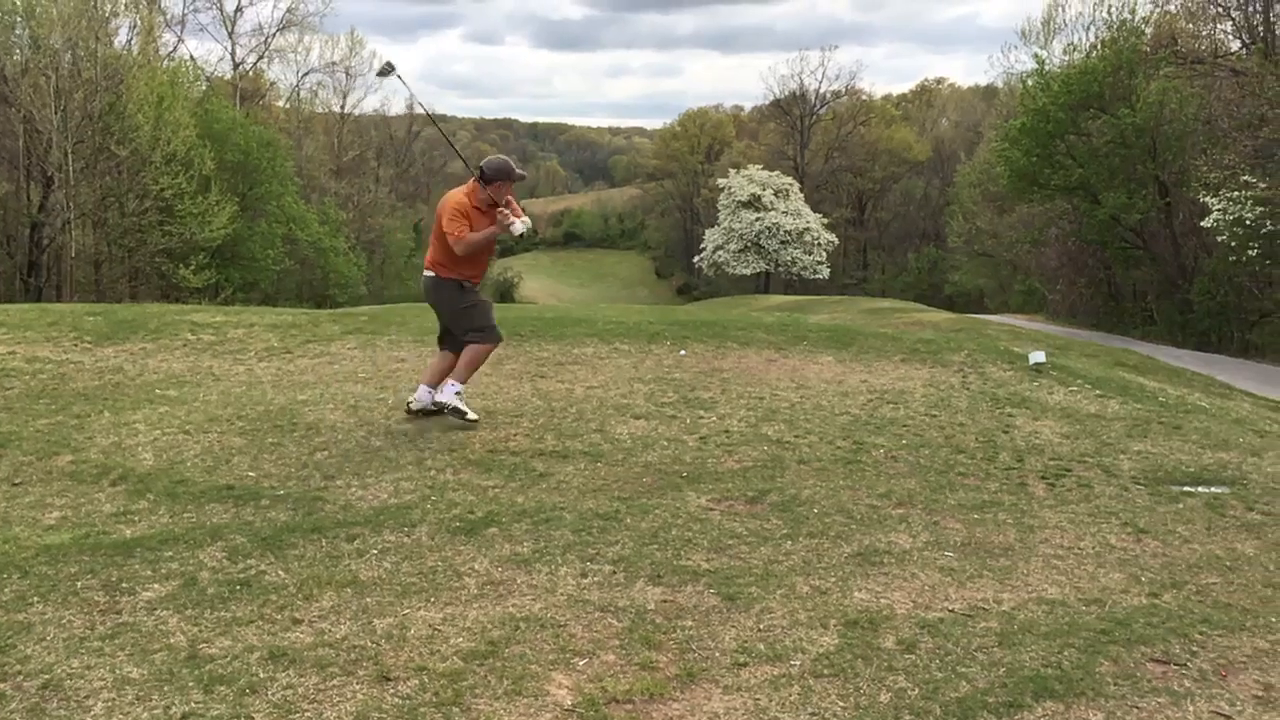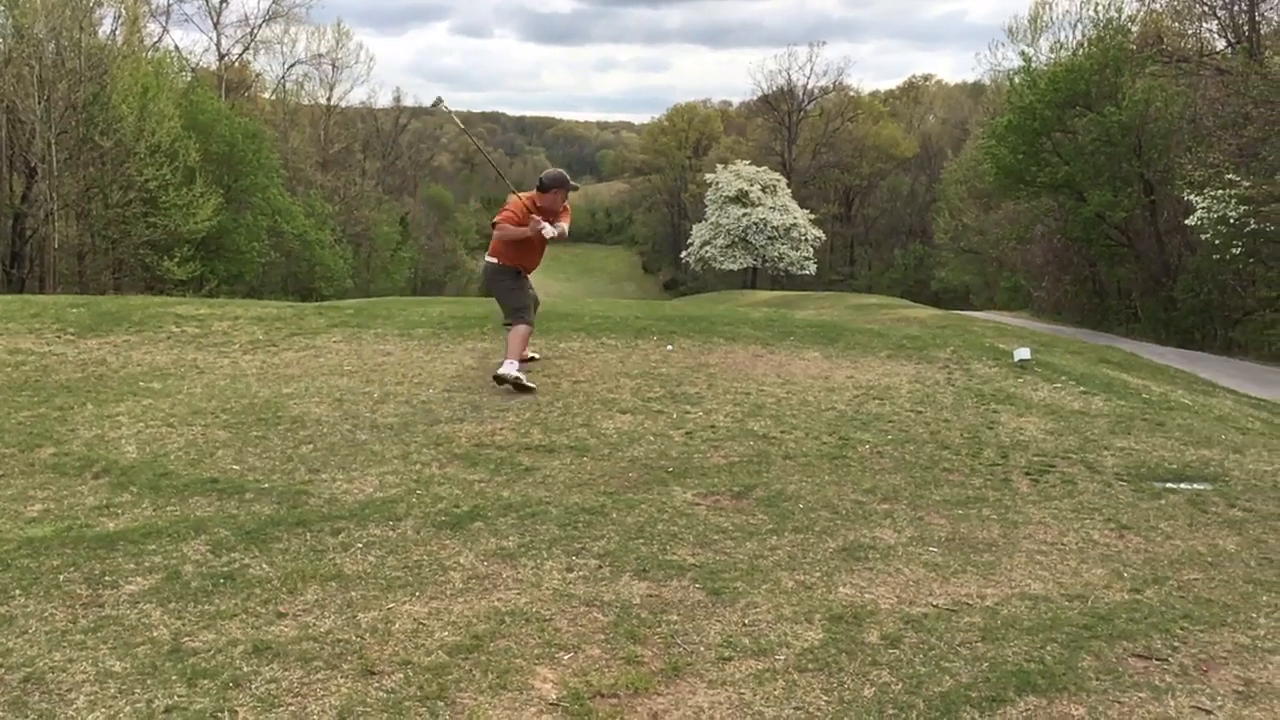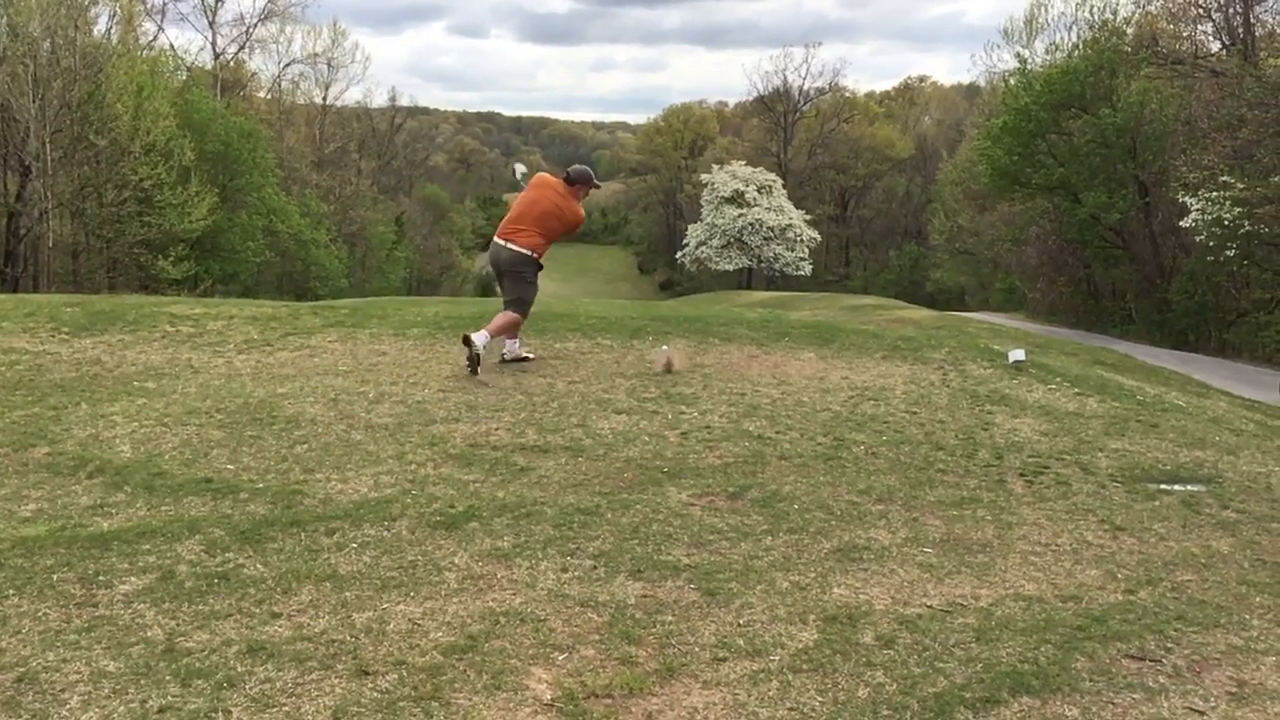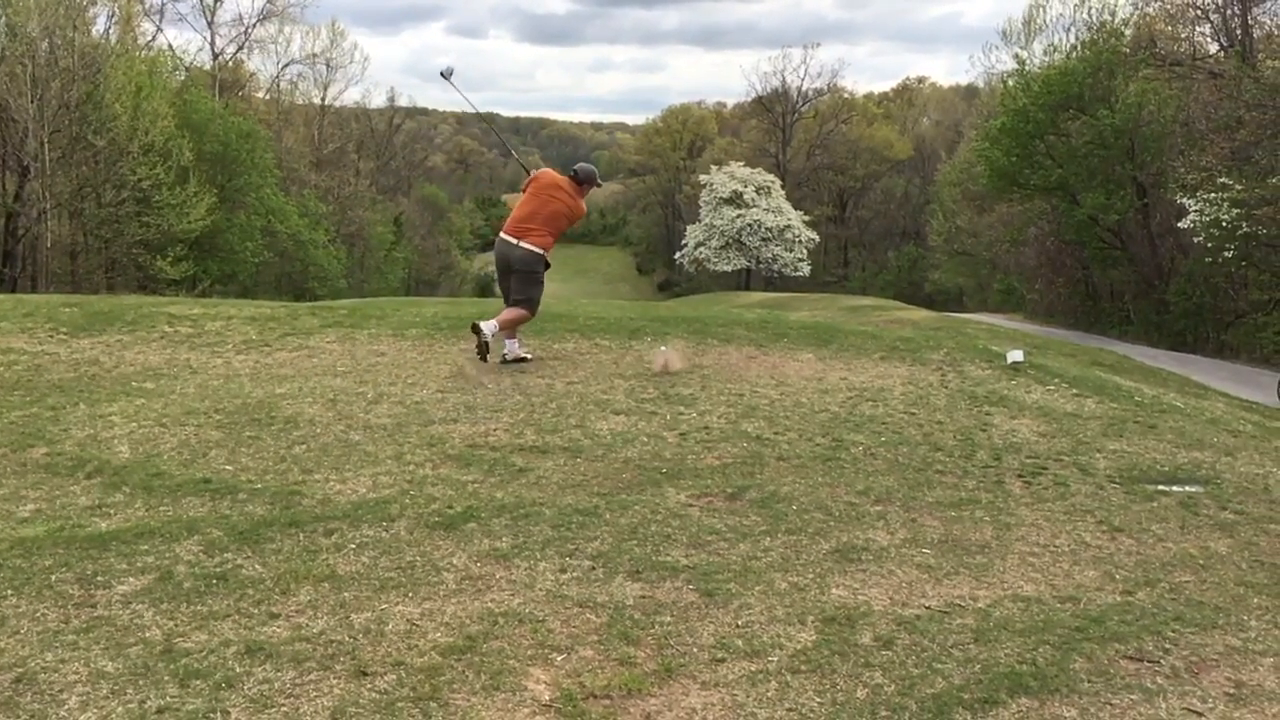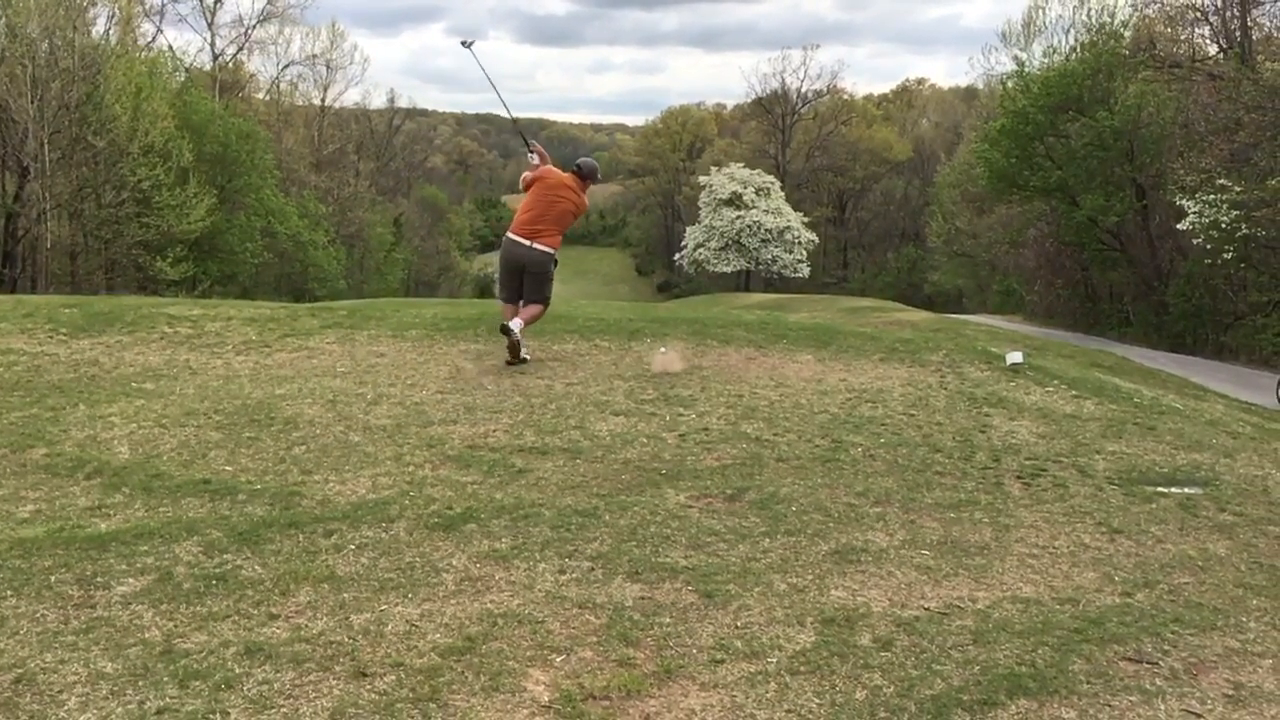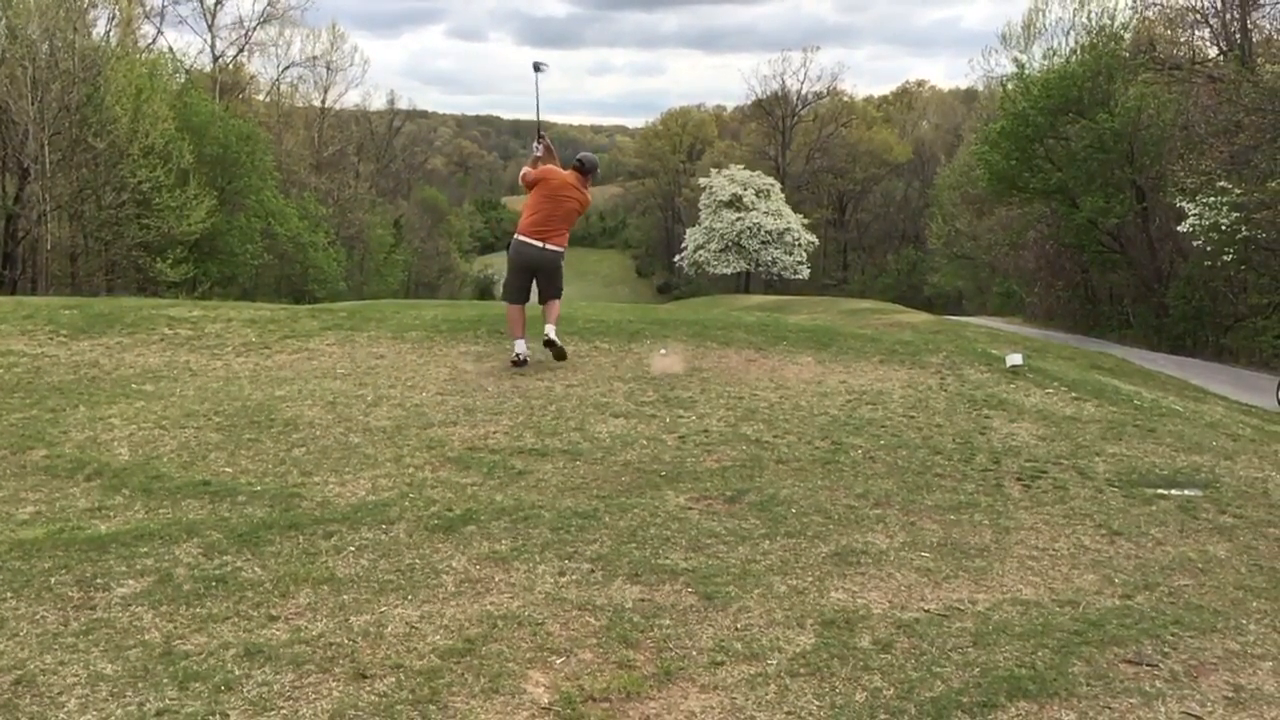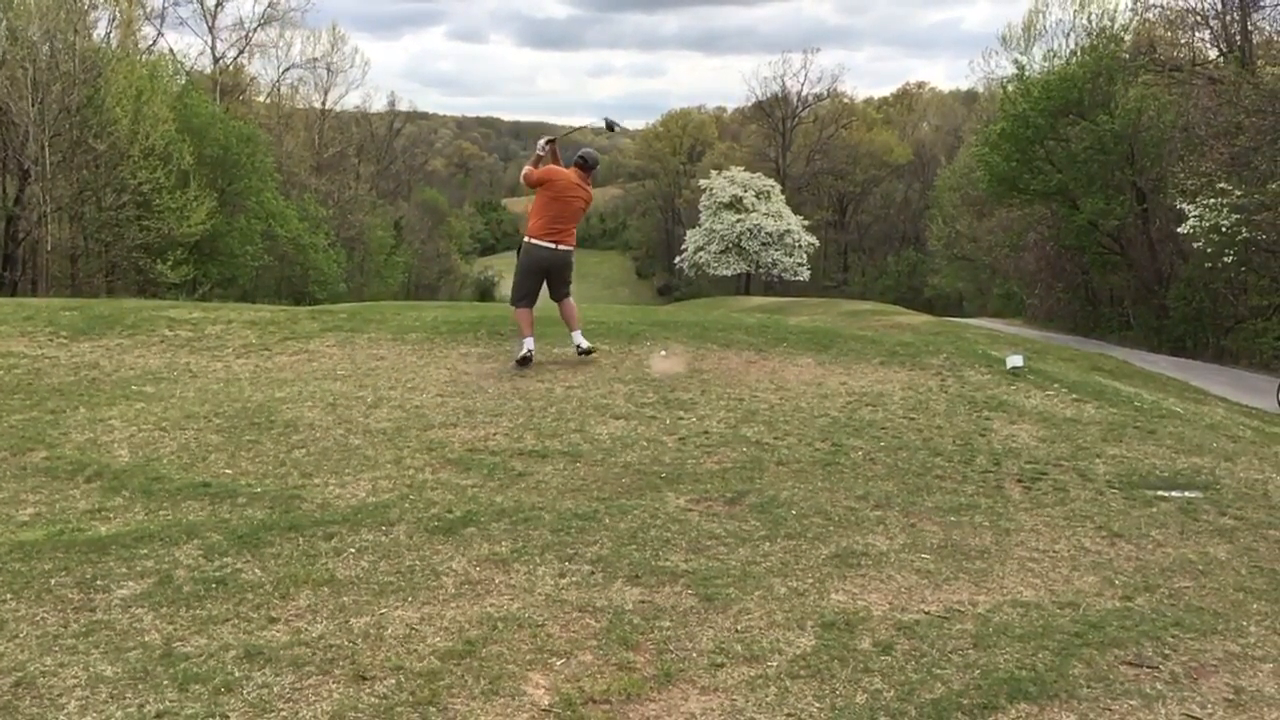
dt=0.5s
person 1, frame 1
left shoulder: (501, 202)
right shoulder: (457, 202)
left elbow: (522, 223)
right elbow: (462, 246)
left wrist: (518, 224)
right wrist: (494, 227)
left hip: (458, 284)
right hip: (447, 284)
left knee: (455, 344)
right knee: (486, 337)
left ankle: (423, 398)
right ankle: (450, 391)
person 1, frame 2
left shoulder: (561, 209)
right shoulder: (520, 205)
left elbow: (563, 230)
right elbow: (499, 232)
left wrist: (552, 229)
right wrist: (528, 231)
left hip: (514, 270)
right hip: (502, 270)
left knee: (529, 304)
right knee: (523, 318)
left ankle: (517, 352)
right ankle: (510, 369)
person 1, frame 3
left shoulder: (541, 179)
right shoulder: (576, 214)
left hip: (497, 247)
right hip: (521, 257)
left knee: (514, 301)
right knee: (517, 311)
left ankle: (512, 349)
right ankle: (479, 339)
person 1, frame 4
left shoulder: (546, 176)
right shoulder: (579, 209)
left elbow: (525, 189)
left hip: (504, 244)
right hip: (530, 255)
left knee: (512, 301)
right knee: (526, 308)
left ankle: (512, 349)
right ankle: (489, 327)
person 1, frame 5
left shoulder: (548, 174)
right shoulder: (581, 203)
left elbow: (525, 182)
left wrist: (536, 162)
right wrist: (544, 157)
left hip: (513, 243)
right hip: (541, 254)
left knee: (510, 299)
right knee: (537, 303)
left ankle: (516, 350)
right ankle: (516, 325)
person 1, frame 6
left shoulder: (549, 173)
right shoulder: (584, 198)
left elbow: (524, 177)
left wrist: (536, 154)
right wrist: (549, 150)
left hip: (523, 246)
right hip: (552, 253)
left knee: (515, 299)
right knee: (552, 297)
left ankle: (519, 349)
right ankle: (550, 331)
person 1, frame 7
left shoulder: (553, 173)
right shoulder: (587, 193)
left elbow: (525, 177)
left wrist: (539, 153)
right wrist: (553, 153)
left hip: (534, 248)
right hip: (563, 253)
left knee: (522, 300)
right knee: (563, 296)
left ankle: (527, 345)
right ankle: (579, 340)
